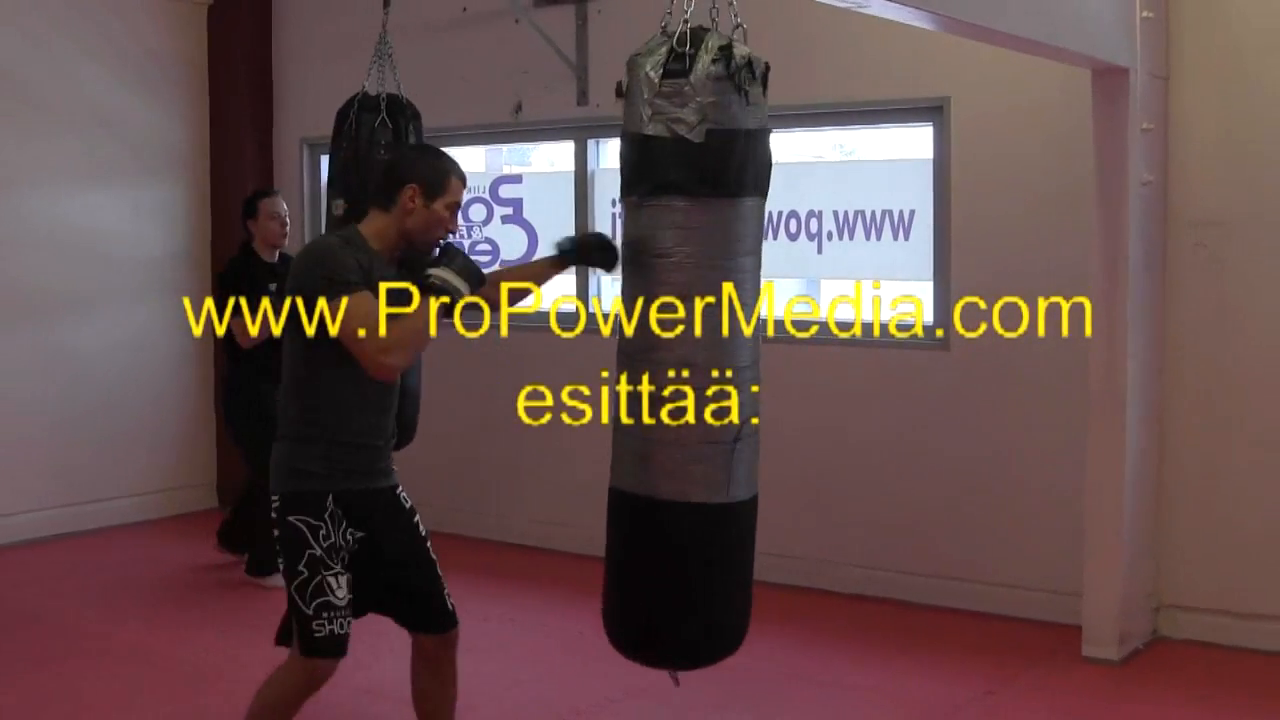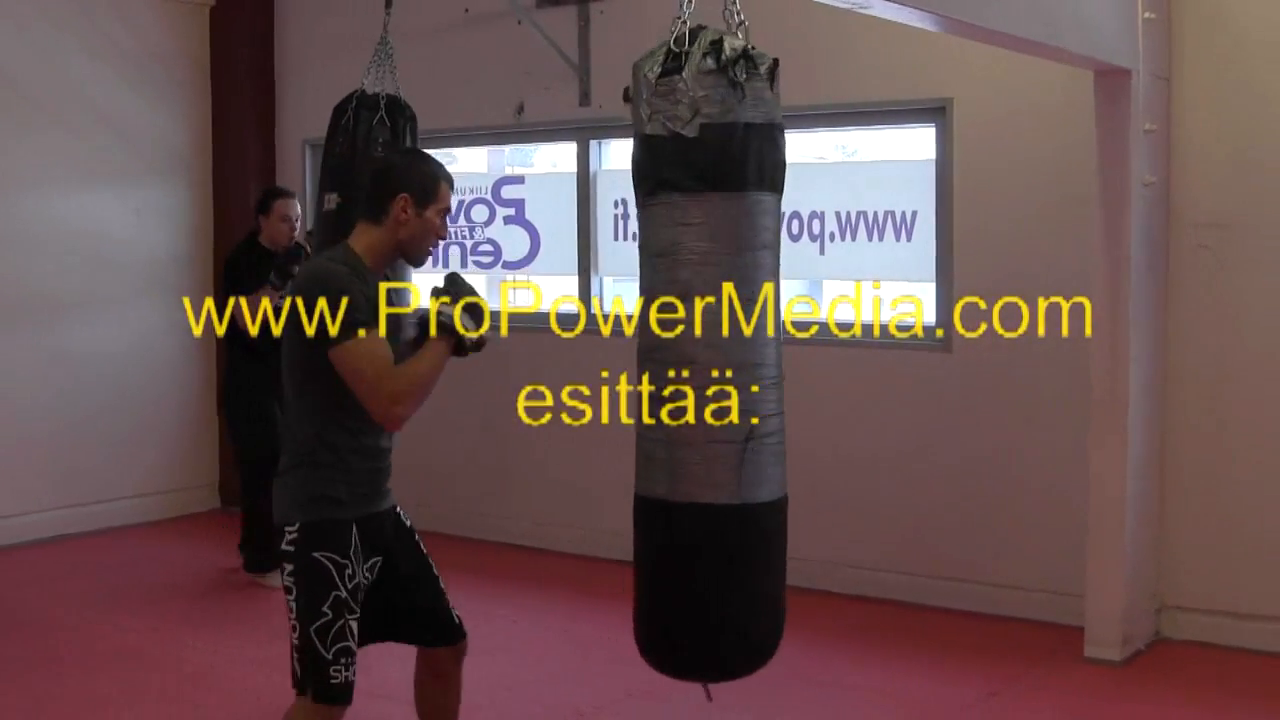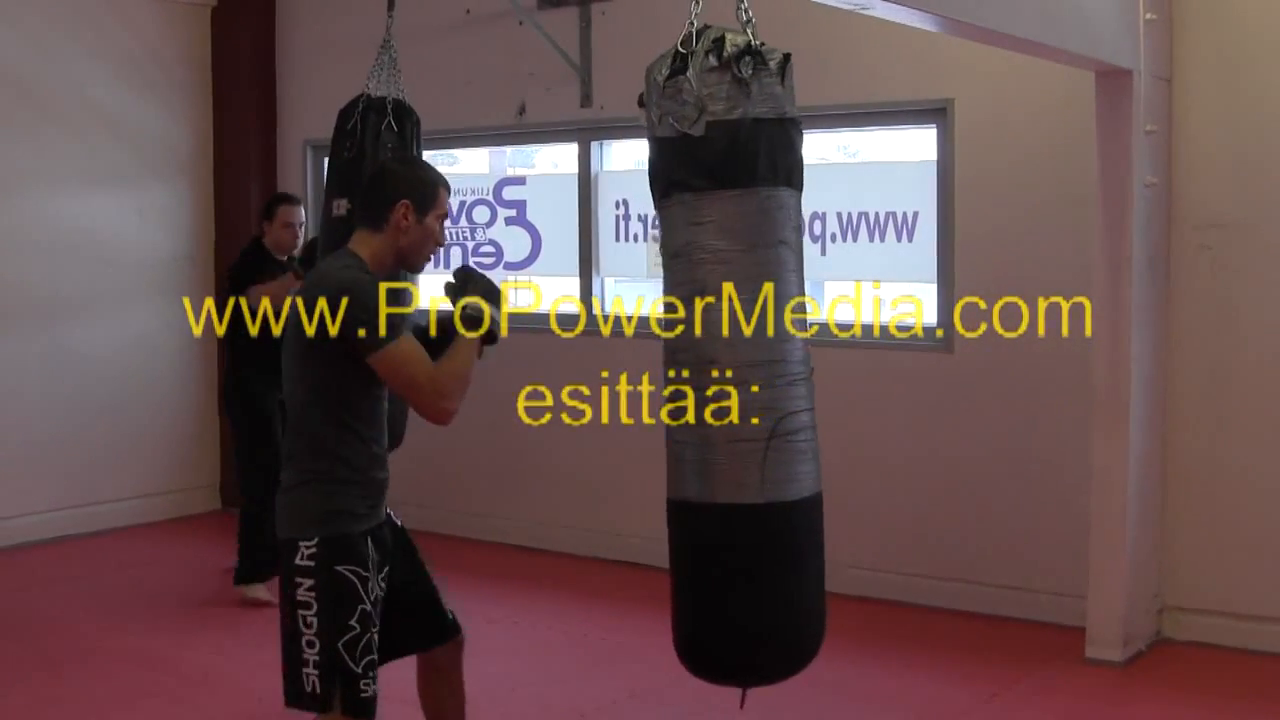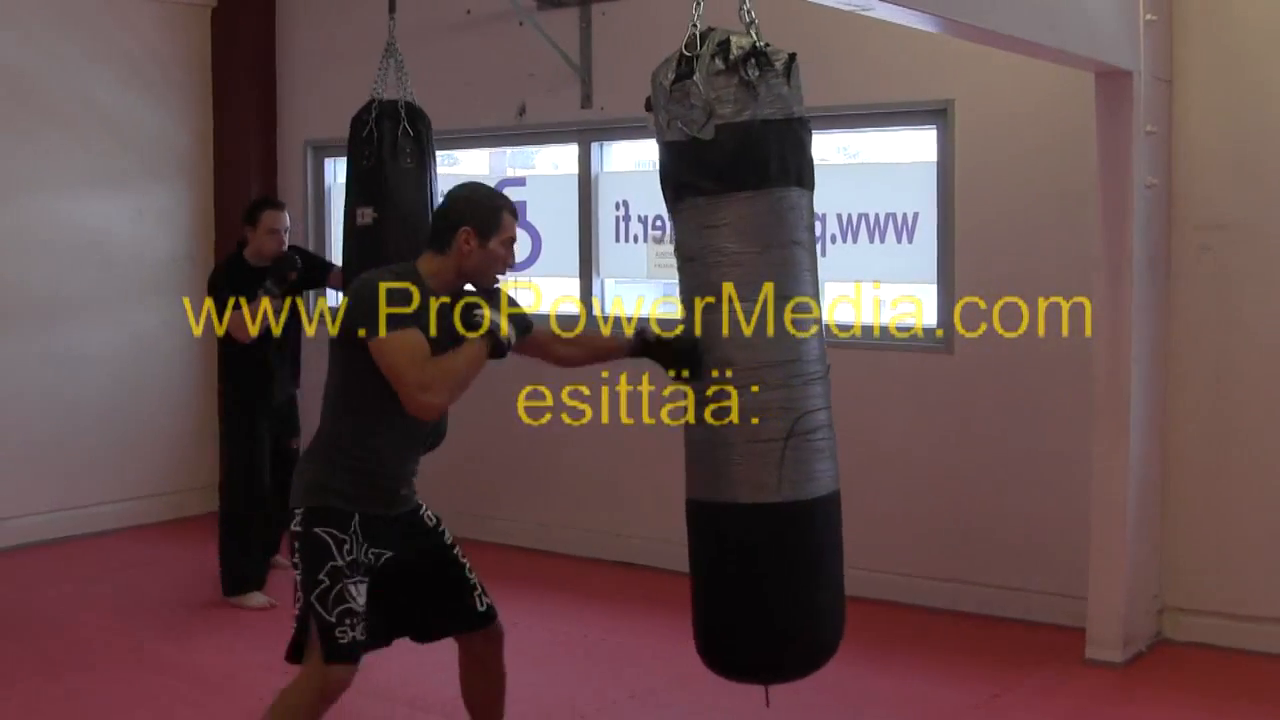
dt=0.3s
person 1, frame 1
left shoulder: (402, 262)
right shoulder: (327, 259)
left elbow: (484, 293)
right elbow: (385, 358)
left wrist: (567, 255)
right wrist: (439, 288)
left hip: (373, 483)
right hip: (314, 488)
left knee: (437, 633)
right knee: (316, 657)
person 1, frame 2
left shoulder: (368, 279)
right shoulder: (333, 282)
right elbow: (391, 406)
left wrist: (435, 329)
right wrist: (450, 324)
left hip: (373, 507)
right hip: (323, 517)
left knee: (445, 642)
person 1, frame 3
left shoulder: (356, 281)
right shoulder: (350, 289)
right elbow: (440, 401)
left wrist: (444, 337)
left hip: (368, 516)
right hip: (329, 528)
left knee: (443, 645)
person 1, frame 4
left shoulder: (458, 298)
right shoulder: (380, 293)
left elbow: (544, 347)
right elbow: (426, 398)
left wrist: (647, 343)
right wrist: (486, 331)
left hip: (395, 505)
right hip: (335, 506)
left knee: (481, 630)
right knee: (331, 670)
person 2, frame 1
left shoulder: (290, 267)
right shoulder: (238, 274)
right elbow: (245, 337)
left hip: (284, 385)
right hip: (249, 390)
left knee: (271, 471)
right knee: (274, 472)
left ankle: (234, 538)
right ankle: (266, 564)
person 2, frame 2
left shoulder: (297, 257)
right shoulder: (241, 262)
right elbow: (246, 321)
right wrist: (284, 285)
left hip: (286, 382)
right hip: (248, 385)
right knee: (266, 469)
left ankle: (259, 550)
right ankle: (263, 562)
person 2, frame 3
left shoulder: (293, 268)
right shoulder: (248, 266)
right elbow: (261, 301)
right wrist: (303, 276)
left hip: (284, 385)
right hip: (250, 388)
right knee: (265, 476)
left ankle: (259, 560)
right ankle: (253, 575)
person 2, frame 4
left shoulder: (295, 259)
right shoulder: (227, 276)
left elbow: (338, 278)
right elbow: (243, 331)
right wrist: (276, 283)
left hip: (283, 392)
right hip: (244, 397)
left knee: (285, 477)
right knee: (248, 486)
left ankle: (265, 548)
right ankle: (241, 583)
